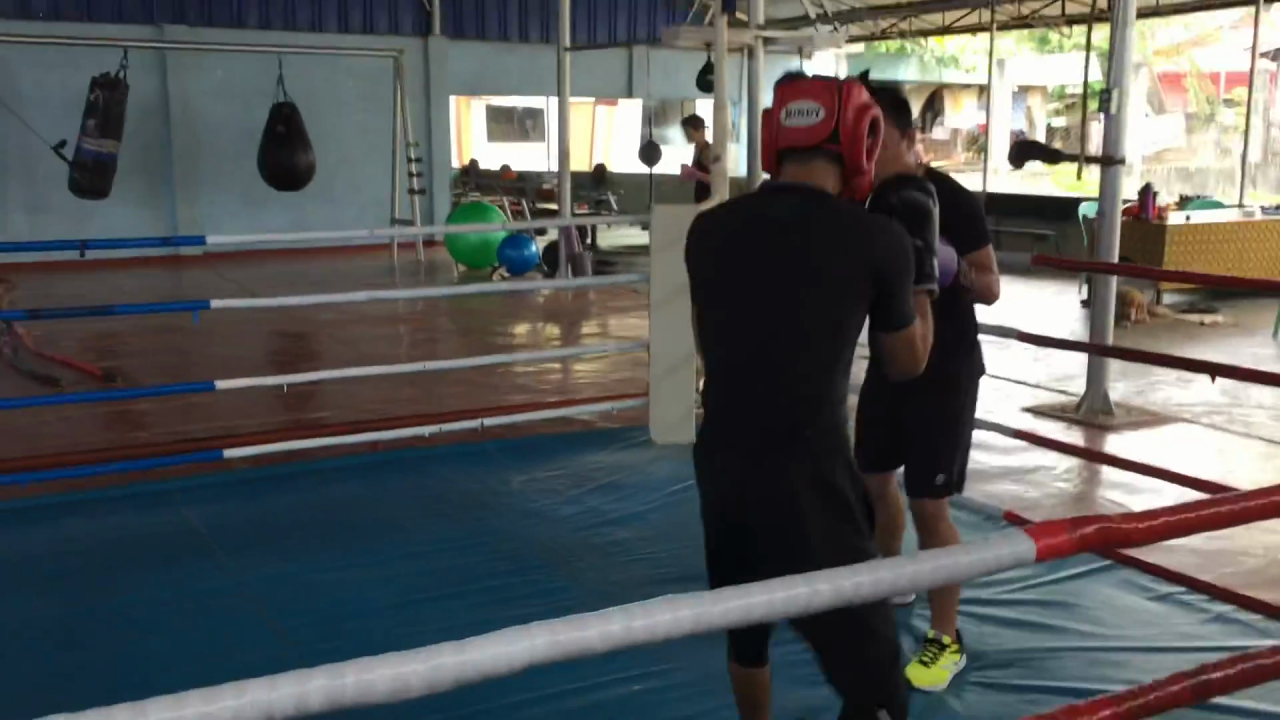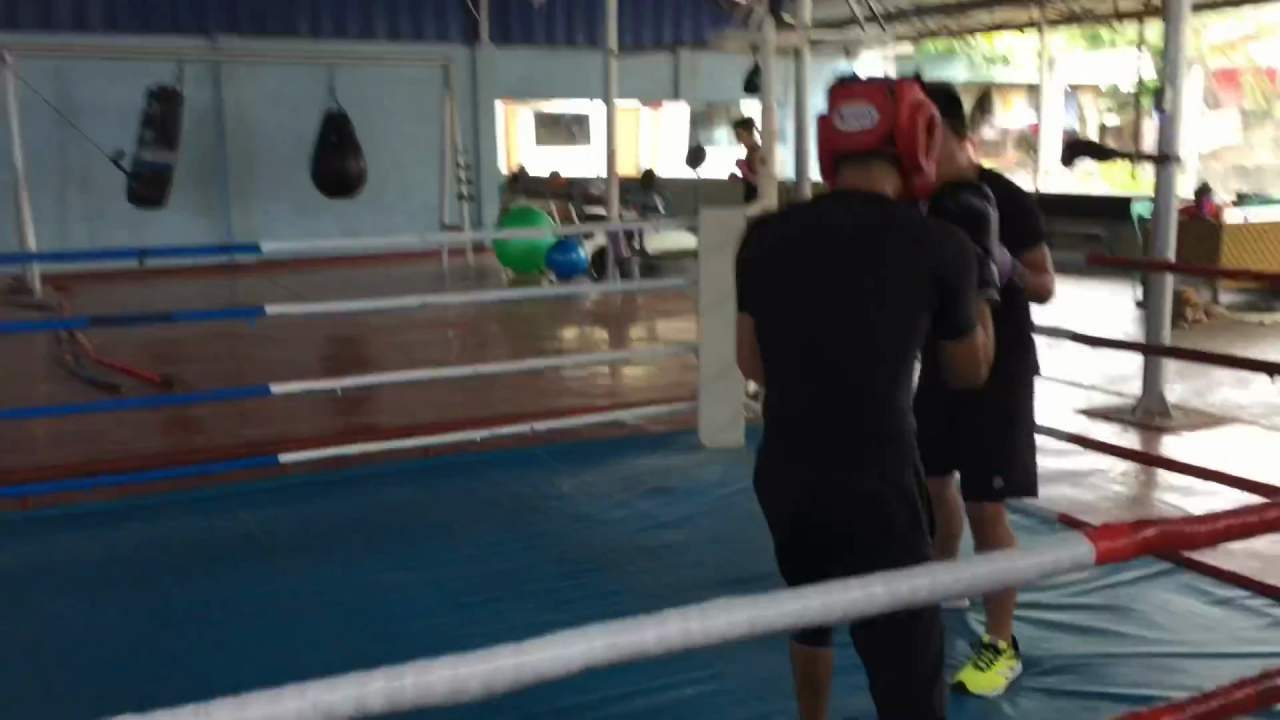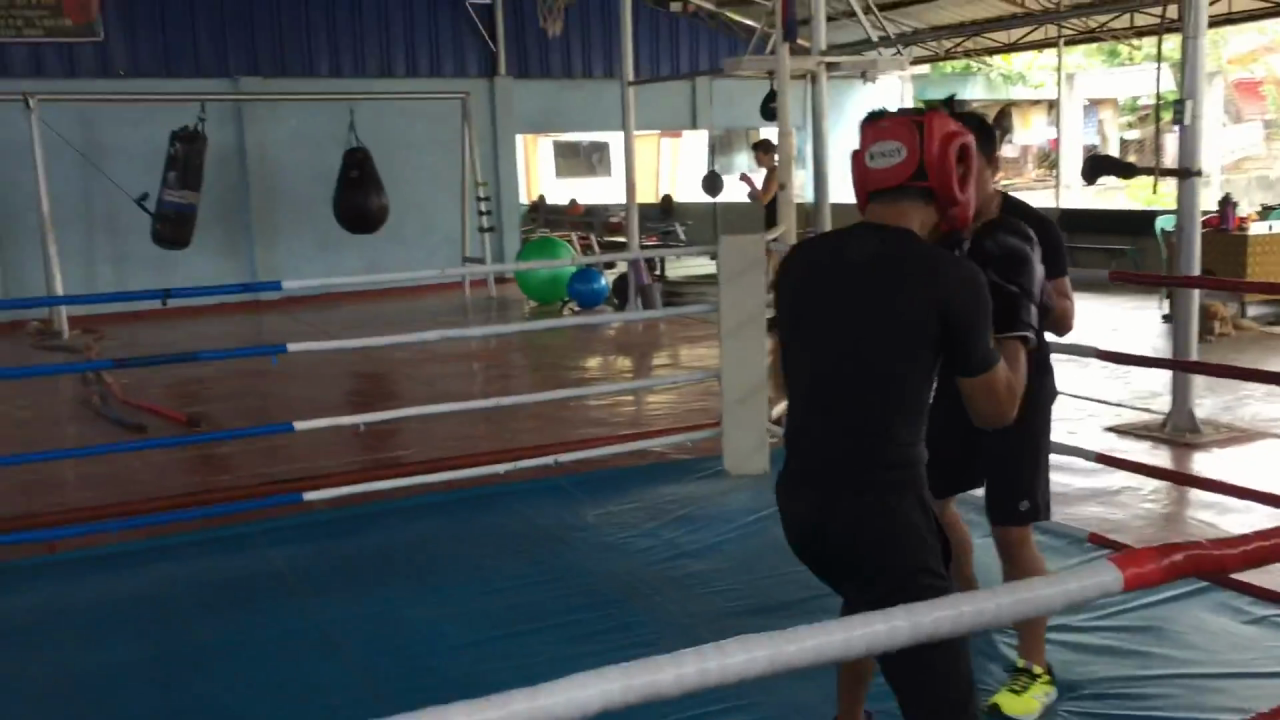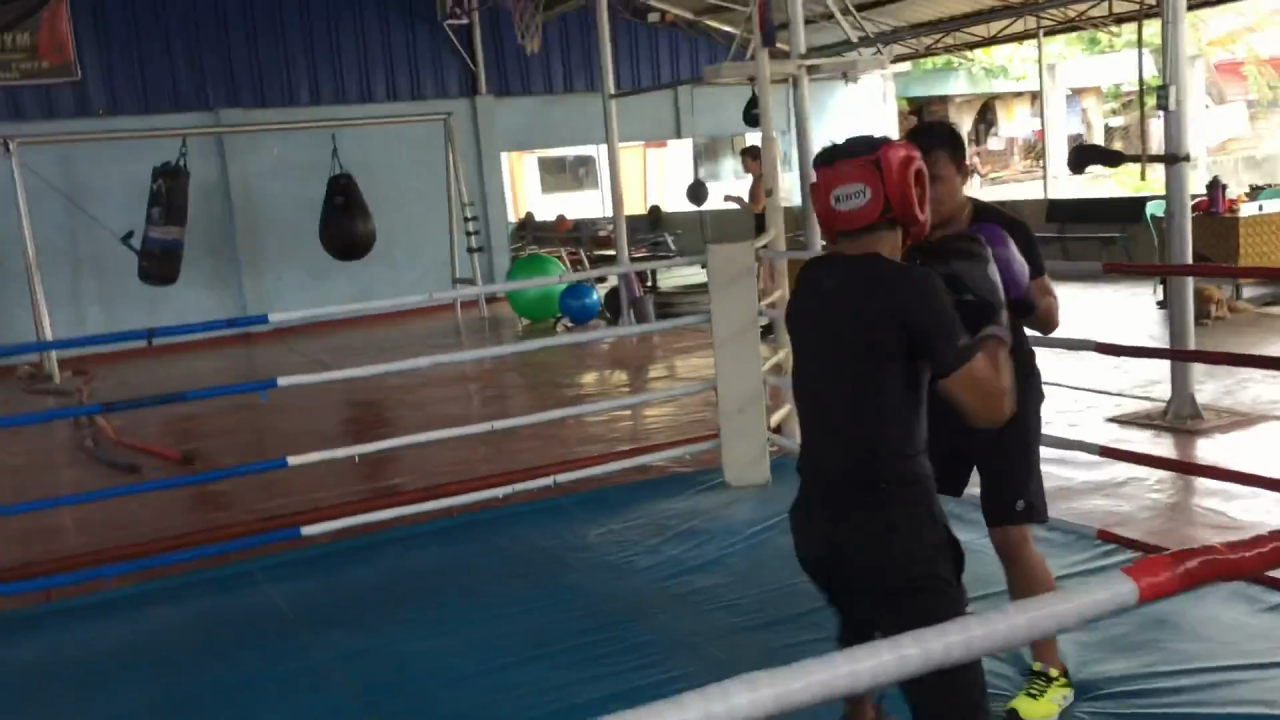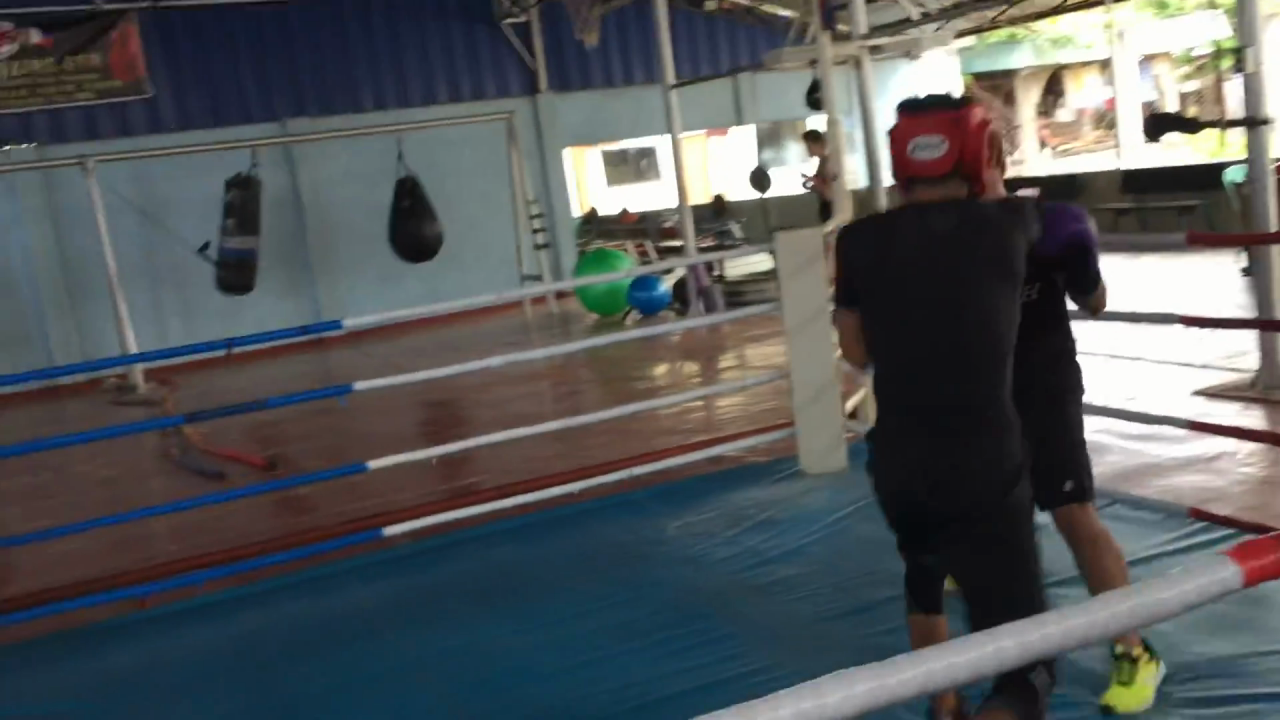
dt=0.2s
person 1, frame 1
left shoulder: (709, 229)
right shoulder: (876, 239)
right elbow: (907, 363)
right wrist: (920, 256)
left hip: (720, 468)
right hip: (808, 479)
left knee: (748, 622)
person 1, frame 2
left shoulder: (766, 238)
right shoulder: (940, 246)
right elbow: (969, 371)
right wrist: (979, 268)
left hip: (783, 475)
right hip: (874, 486)
person 1, frame 3
left shoulder: (801, 262)
right shoulder: (953, 280)
right elbow: (995, 410)
right wrist: (1018, 305)
left hip: (801, 502)
right hip: (883, 511)
left knee: (869, 600)
person 1, frame 4
left shoulder: (809, 282)
right shoulder: (912, 290)
right elbow: (991, 409)
right wrist: (988, 309)
left hip: (816, 524)
right hip: (895, 529)
left knee: (867, 614)
person 1, frame 5
left shoulder: (859, 239)
right shoulder: (1005, 223)
left elbow: (856, 352)
left hip: (895, 463)
right hip: (979, 469)
left knee: (926, 570)
person 2, frame 1
left shoulder: (952, 201)
right shoulder: (867, 199)
left elbow: (990, 286)
left wrist: (950, 270)
left hip: (946, 364)
left knee: (929, 502)
right knee: (875, 476)
left ankle: (946, 640)
person 2, frame 2
left shoulder: (1006, 200)
left elbow: (1044, 286)
left wrist: (1003, 268)
left hip: (999, 367)
right hip: (941, 359)
left knee: (986, 508)
right knee: (931, 480)
left ankle: (1001, 645)
person 2, frame 3
left shoulder: (1031, 228)
left elbow: (1064, 319)
left wrist: (1035, 292)
left hip: (1018, 393)
right hip: (956, 386)
left knee: (1012, 532)
right knee: (931, 500)
left ankle: (1035, 669)
right ankle: (967, 600)
person 2, frame 4
left shoulder: (1005, 231)
left elbow: (1049, 319)
left wrist: (1020, 291)
left hip: (1006, 395)
right hip: (944, 392)
left knee: (1010, 534)
person 2, frame 5
left shoulder: (1047, 241)
left elbow: (1094, 304)
left wrist: (1085, 265)
left hip: (1045, 384)
left knee: (1073, 511)
left ankle: (1136, 653)
